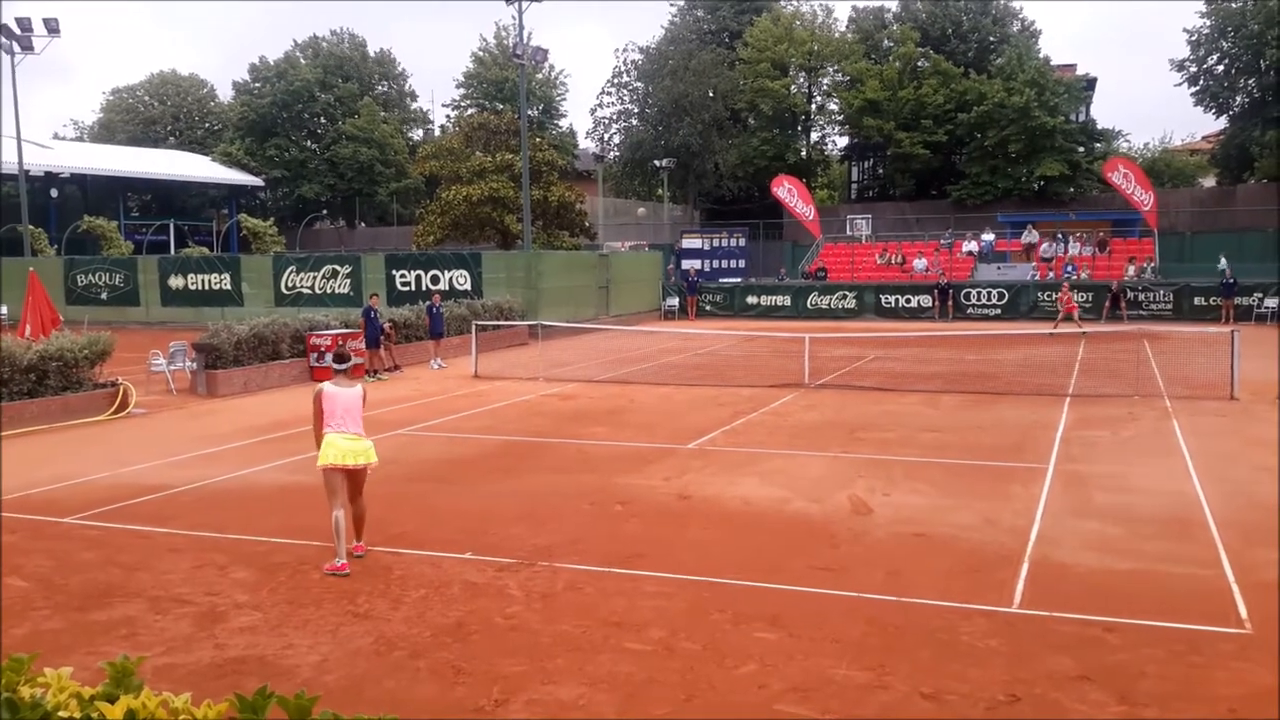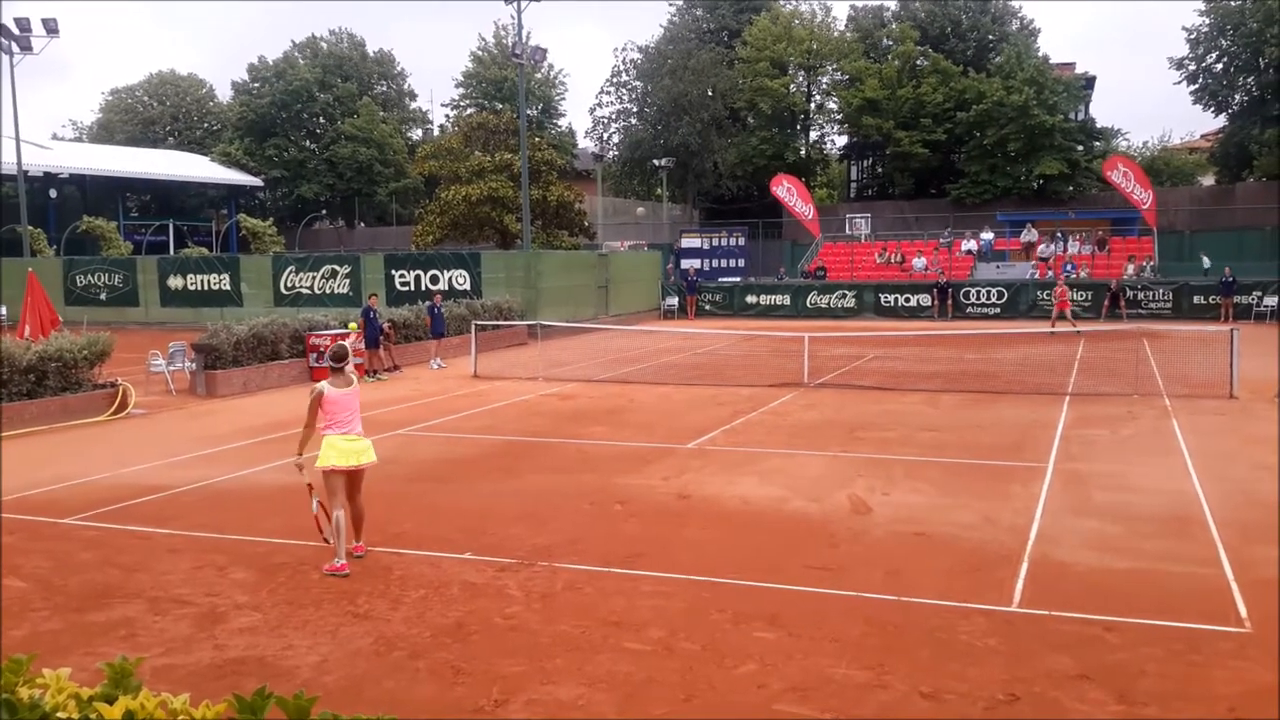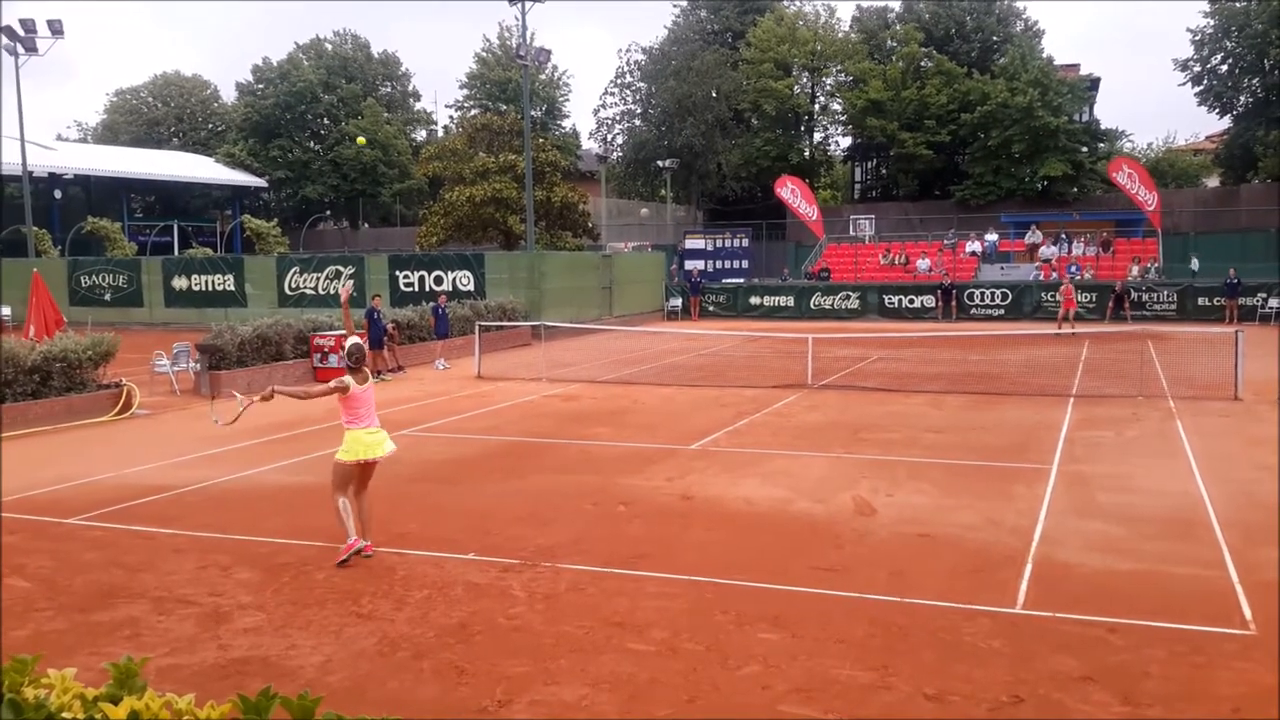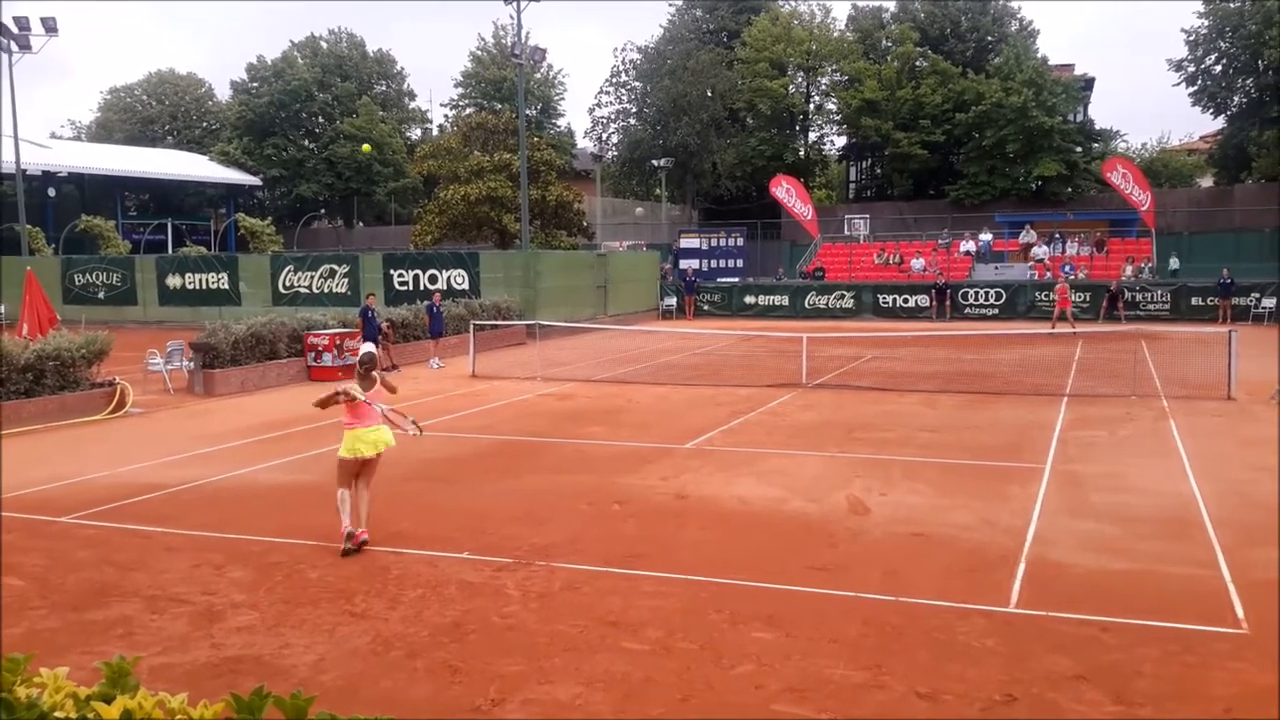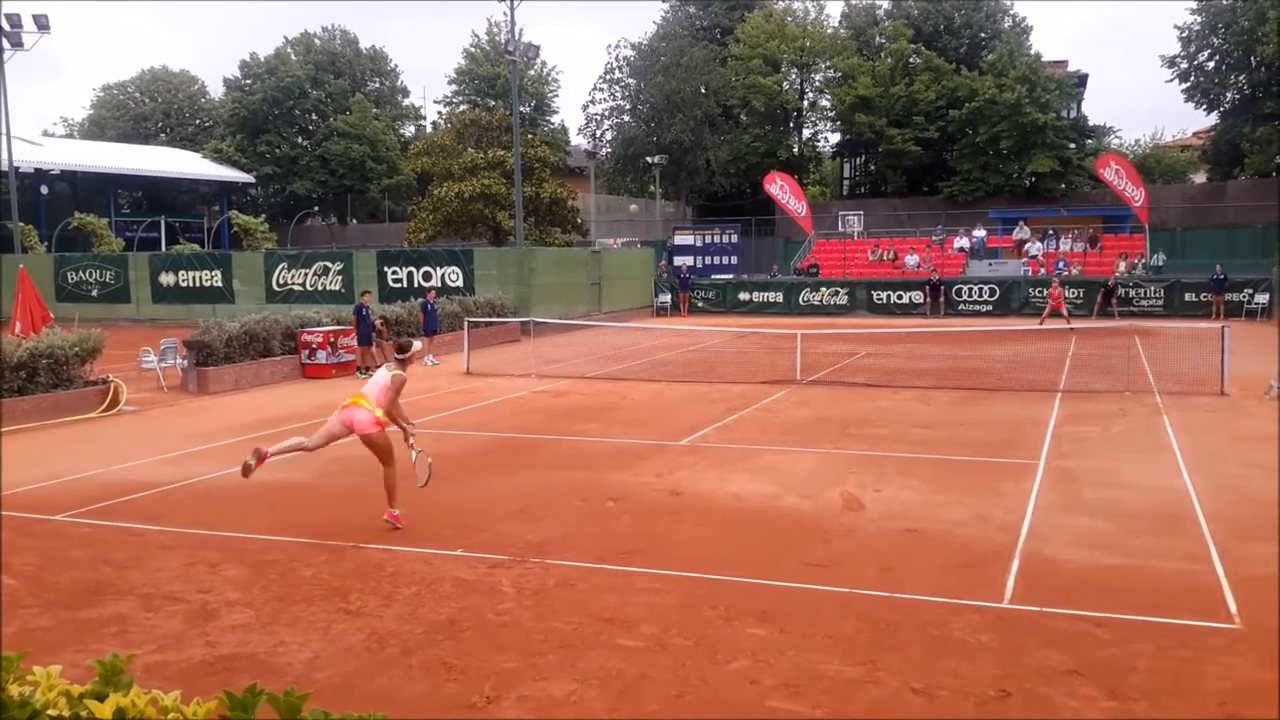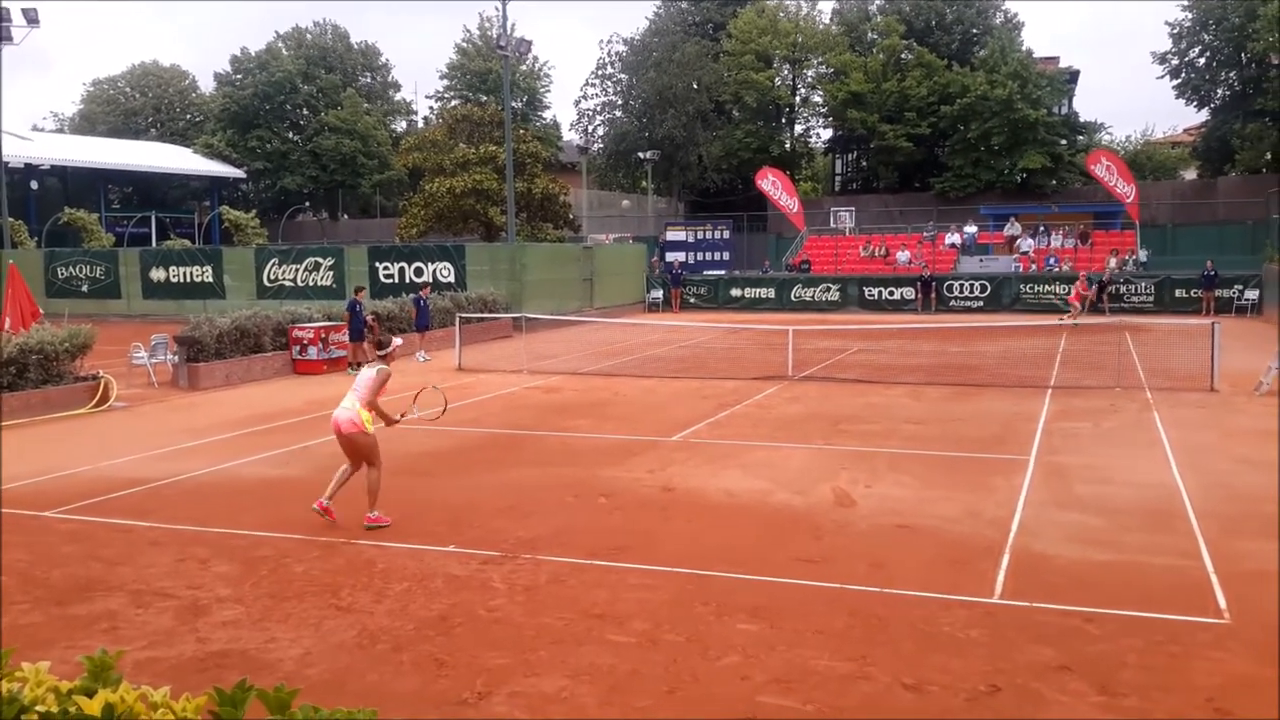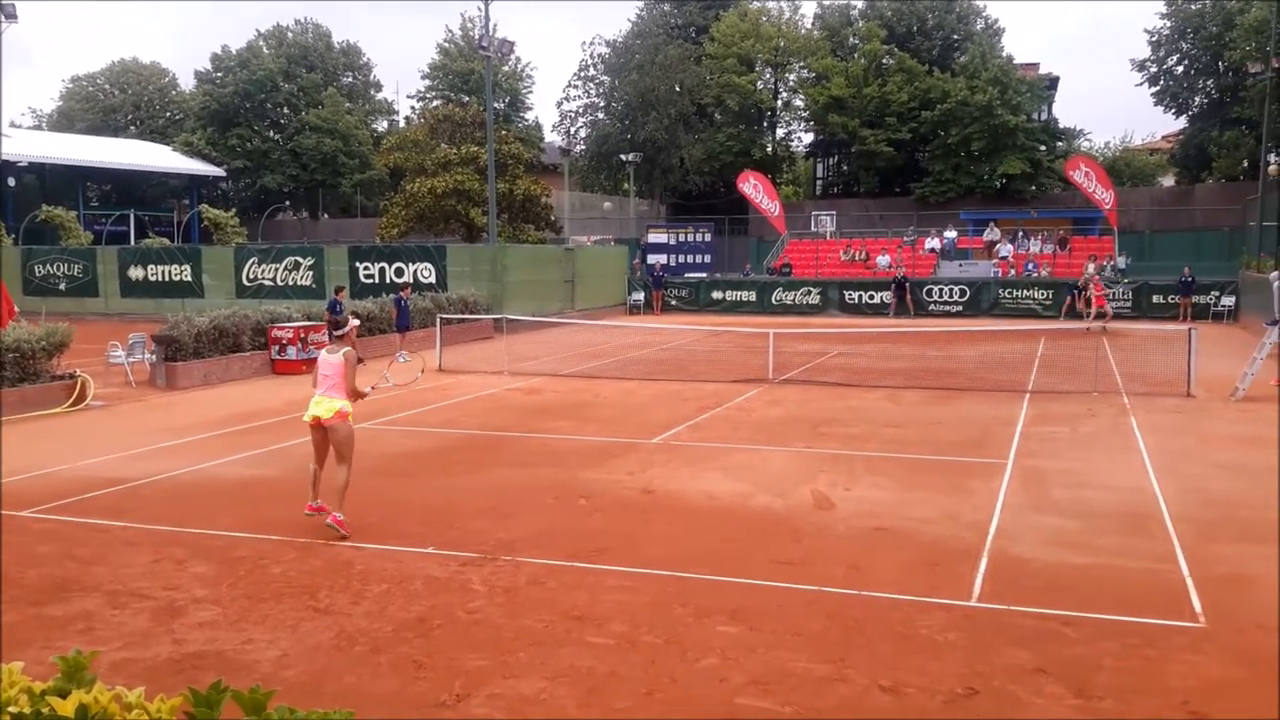
dt=0.4s
person 1, frame 1
left shoulder: (322, 390)
right shoulder: (360, 389)
left elbow: (317, 426)
left wrist: (320, 450)
left hip: (334, 446)
right hip: (359, 445)
left knee: (337, 505)
right knee: (356, 499)
left ankle: (341, 560)
right ankle: (359, 544)
person 1, frame 2
left shoulder: (320, 390)
right shoulder: (353, 381)
left elbow: (309, 426)
right elbow: (348, 366)
left wrist: (299, 454)
right wrist: (348, 347)
left hip: (334, 451)
right hip: (358, 447)
left knee: (337, 506)
right knee: (354, 498)
left ankle: (341, 562)
right ankle: (359, 544)
person 1, frame 3
left shoulder: (343, 384)
right shoulder: (367, 374)
left elbow: (306, 393)
right elbow: (353, 336)
left wrist: (275, 390)
right wrist: (345, 305)
left hip: (356, 442)
right hip: (375, 440)
left knee: (340, 494)
right knee: (360, 492)
left ankle: (353, 539)
right ankle: (366, 543)
person 1, frame 4
left shoulder: (350, 390)
right shoulder: (378, 379)
left elbow: (319, 404)
right elbow: (393, 390)
left wrist: (337, 393)
left hip: (355, 439)
right hip: (376, 436)
left knee: (343, 487)
right knee: (362, 487)
left ankle: (347, 527)
right ankle: (362, 530)
person 1, frame 5
left shoulder: (385, 368)
right shoulder: (400, 377)
right elbow: (389, 408)
left wrist: (404, 420)
right wrist: (404, 426)
left hip: (350, 412)
right hip: (368, 421)
left knee: (308, 444)
right knee: (389, 465)
left ankle: (265, 453)
right ankle: (392, 512)
person 1, frame 6
left shoulder: (370, 367)
right shoulder: (384, 371)
right elbow: (370, 402)
left wrist: (381, 417)
right wrist: (388, 418)
left hip: (340, 417)
right hip: (354, 421)
left knee: (354, 464)
right knee: (374, 466)
left ankle: (324, 502)
right ankle: (372, 515)
person 1, frame 7
left shoulder: (323, 352)
right shoulder: (349, 353)
left elbow: (315, 383)
right elbow: (351, 389)
right wrist: (364, 393)
left hip: (317, 407)
right hip: (336, 411)
left knee: (318, 460)
right knee: (344, 464)
left ankle: (313, 503)
right ankle: (336, 515)
